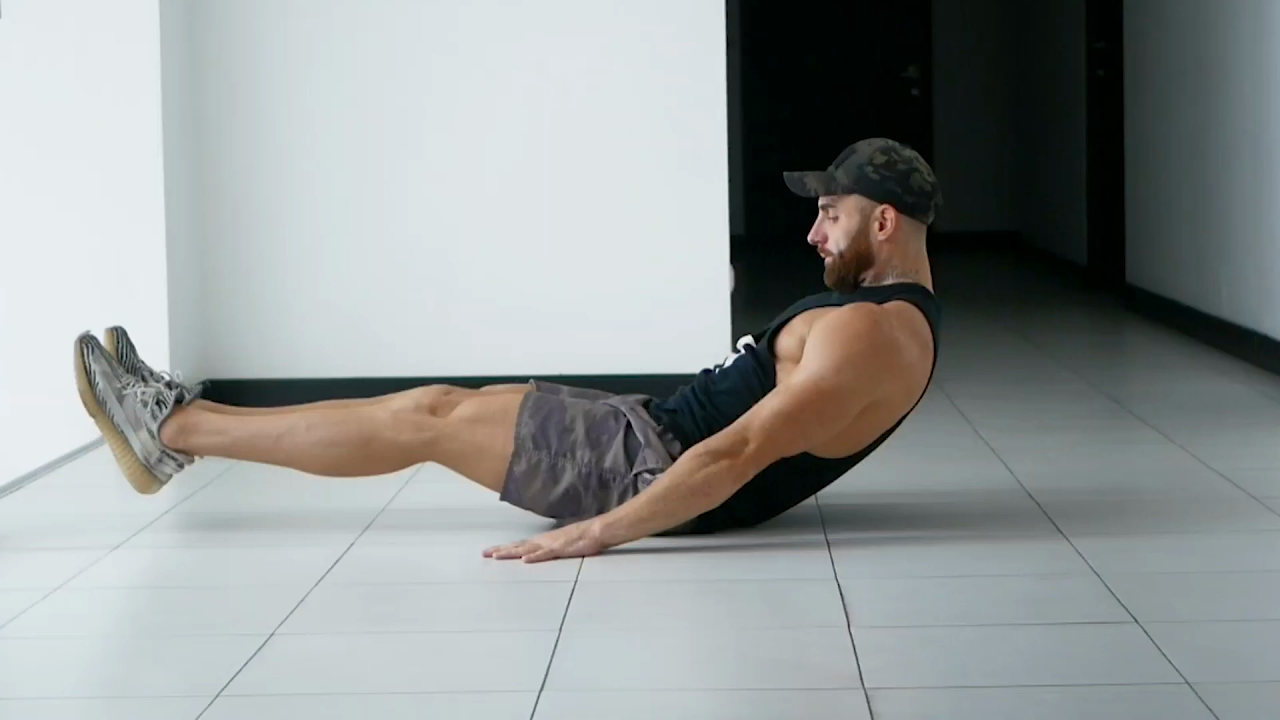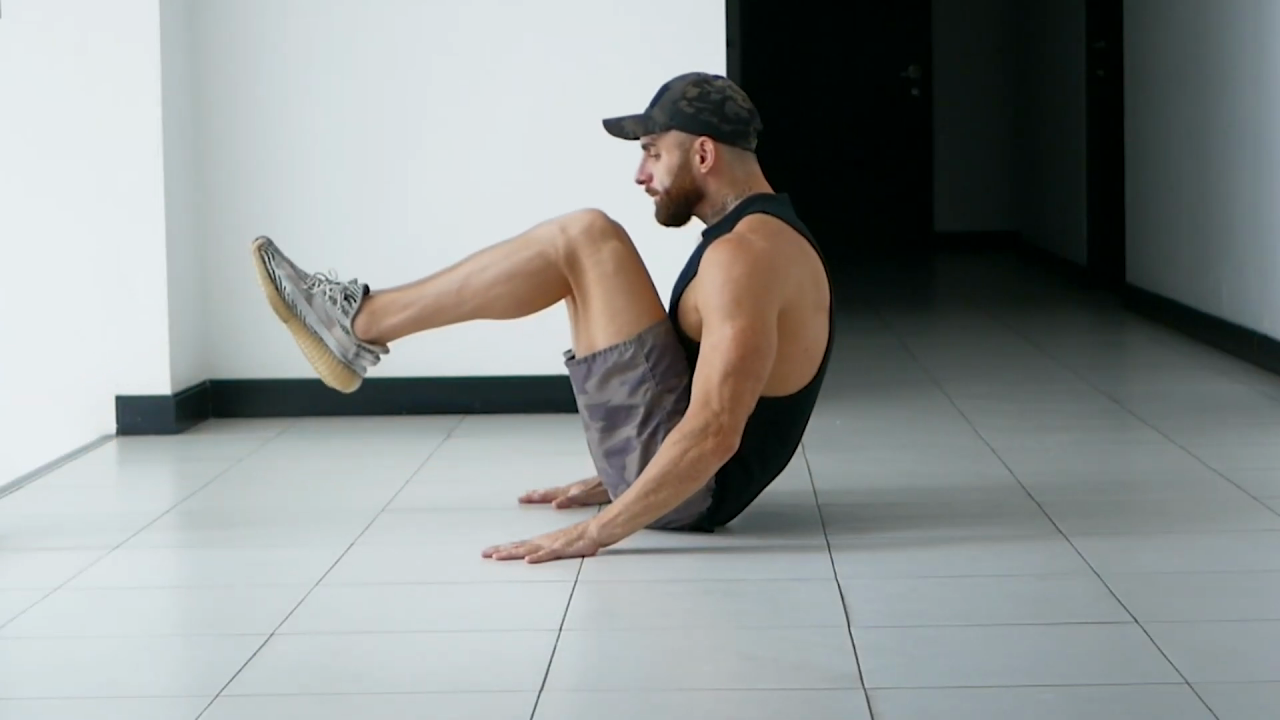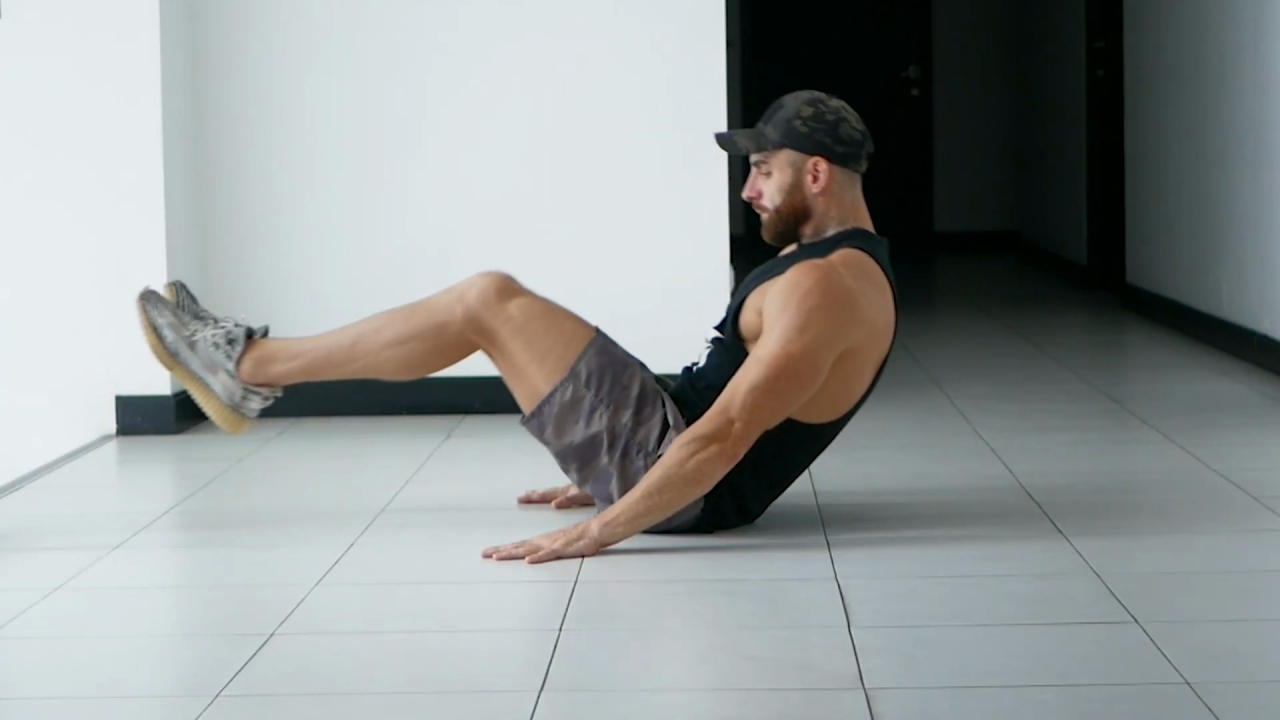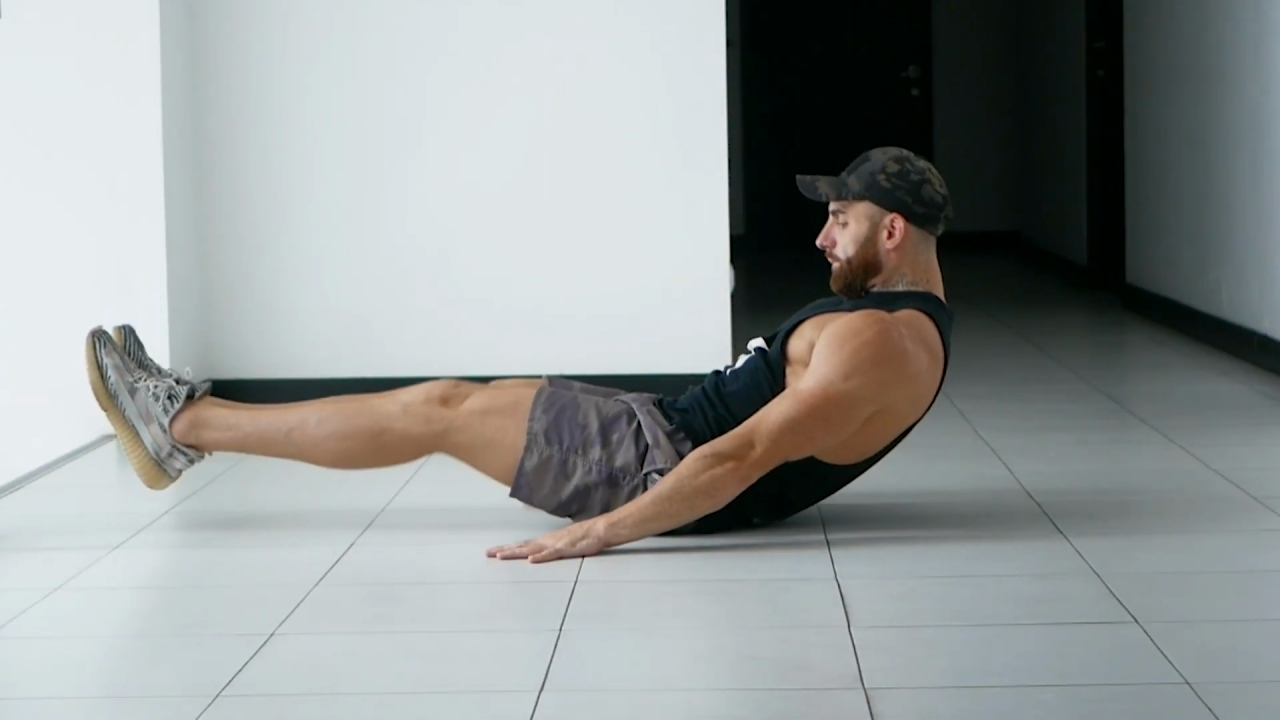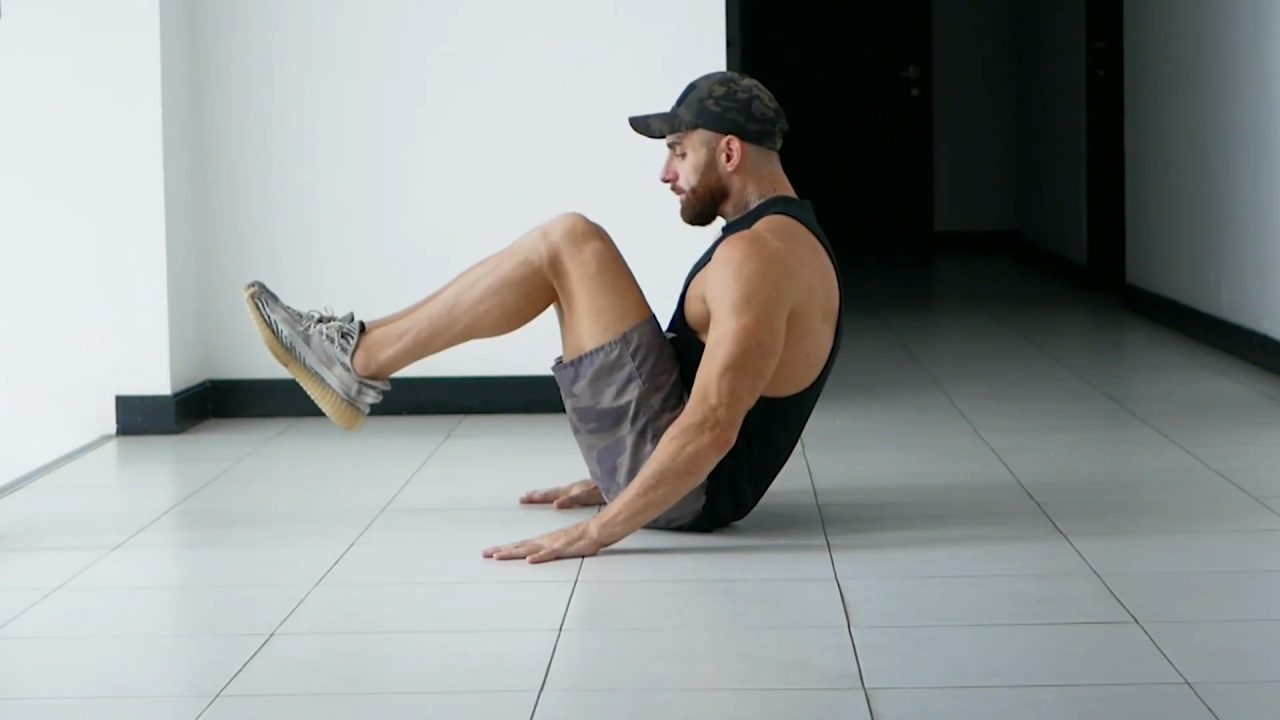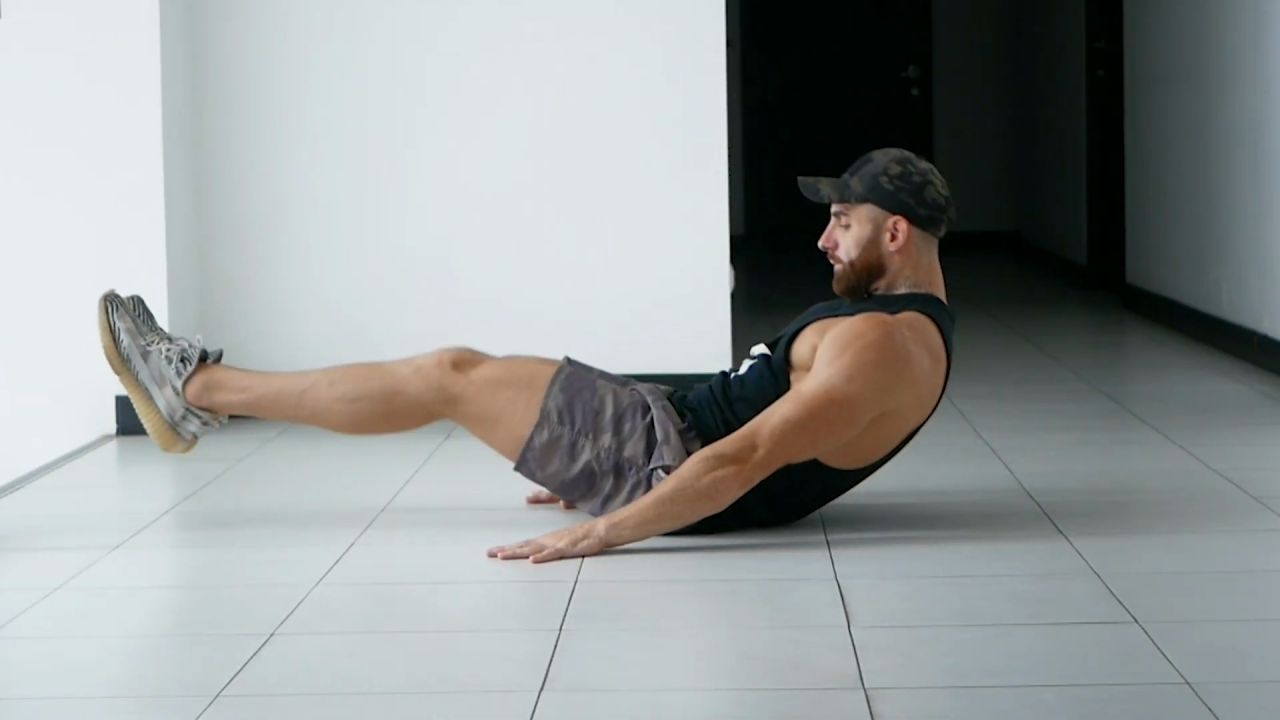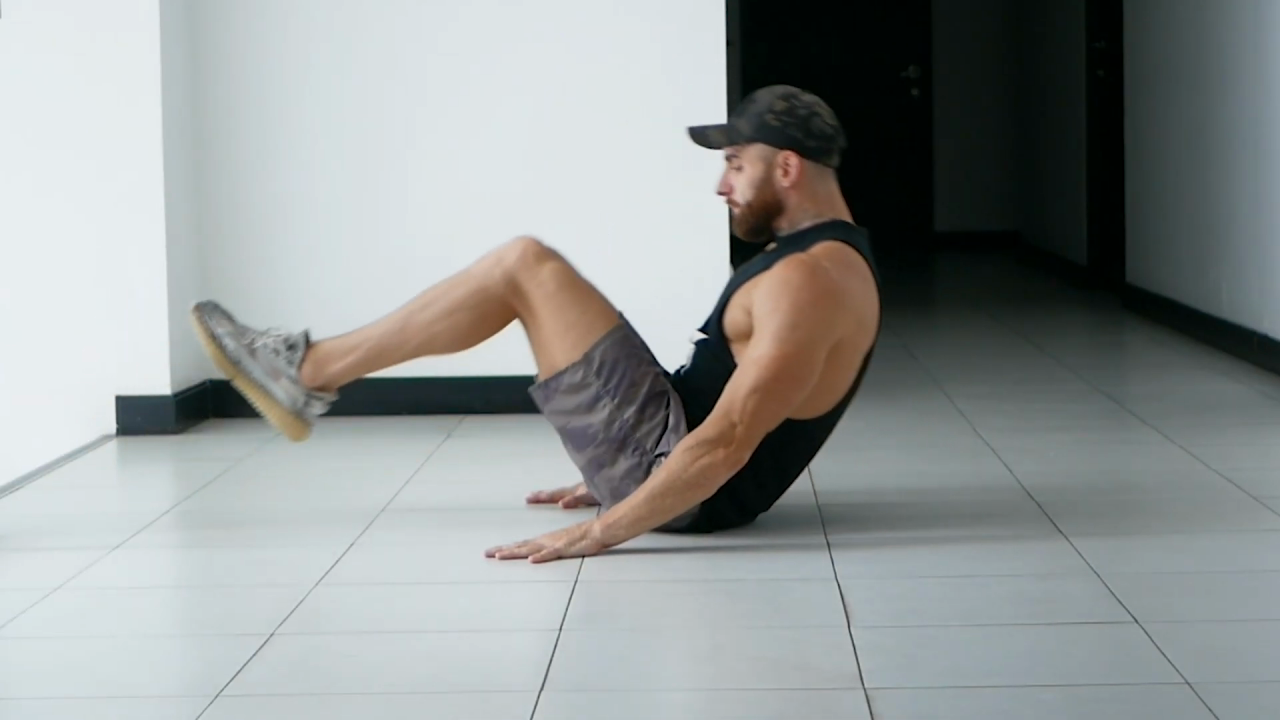
dt=0.7s
person 1, frame 1
left shoulder: (871, 333)
right shoulder: (888, 310)
left elbow: (736, 457)
left wrist: (598, 531)
right wrist: (606, 496)
left hip: (655, 462)
right hip: (661, 436)
left knee: (427, 415)
right knee: (443, 407)
left ankle: (171, 429)
right ankle: (179, 420)
person 1, frame 2
left shoulder: (742, 255)
right shoulder: (763, 232)
left elbow: (713, 434)
left wrist: (598, 533)
right wrist: (613, 478)
left hip: (689, 486)
right hip: (687, 471)
left knee: (587, 236)
right knee: (577, 247)
left ankle: (361, 323)
right ankle: (368, 322)
person 1, frame 3
left shoulder: (826, 287)
right shoulder: (844, 268)
left elbow: (724, 439)
left wrist: (598, 530)
right wrist: (600, 470)
left hip: (675, 475)
right hip: (671, 447)
left knee: (489, 299)
right knee: (495, 307)
left ankle: (245, 368)
right ankle: (250, 361)
person 1, frame 4
left shoulder: (882, 342)
right shoulder: (902, 313)
left elbow: (743, 458)
left wrist: (601, 531)
right wrist: (609, 481)
left hip: (666, 463)
right hip: (666, 431)
left knee: (440, 409)
right knee: (454, 401)
left ankle: (183, 425)
right ankle: (189, 418)
person 1, frame 5
left shoulder: (756, 254)
right shoulder: (784, 238)
left elbow: (711, 427)
left wrist: (599, 531)
right wrist: (615, 479)
left hip: (688, 487)
right hip: (679, 469)
left knee: (569, 240)
right knee: (566, 250)
left ankle: (358, 357)
right ankle: (363, 352)
person 1, frame 6
left shoulder: (882, 345)
right shoulder: (902, 320)
left elbow: (743, 461)
left wrist: (602, 532)
right wrist: (604, 480)
left hip: (671, 457)
right hip: (681, 437)
left knee: (448, 375)
right knee: (464, 372)
left ankle: (197, 390)
person 1, frame 7
left shoulder: (811, 281)
right shoulder: (821, 255)
left elbow: (727, 444)
left wrist: (599, 533)
right wrist: (616, 482)
left hip: (689, 493)
right hip: (676, 460)
left knee: (523, 264)
right knee: (531, 277)
left ankle: (305, 373)
right ankle: (313, 372)
